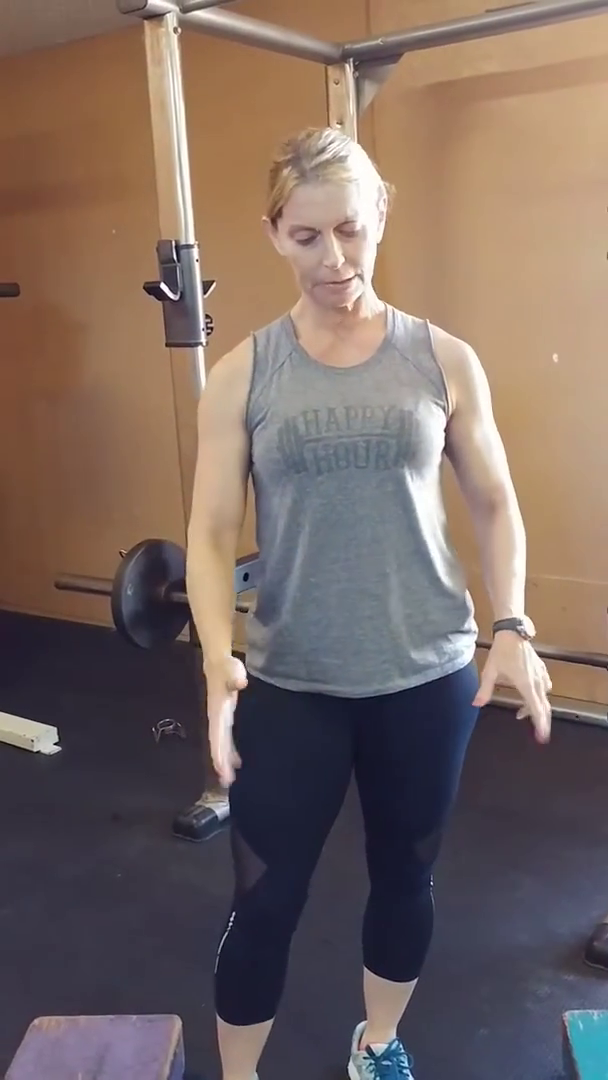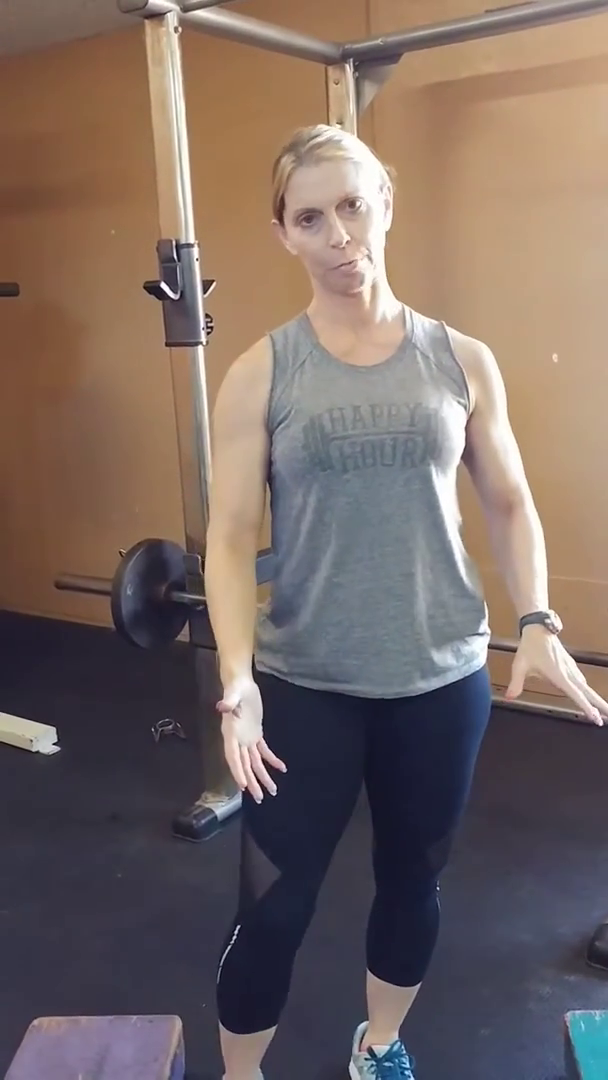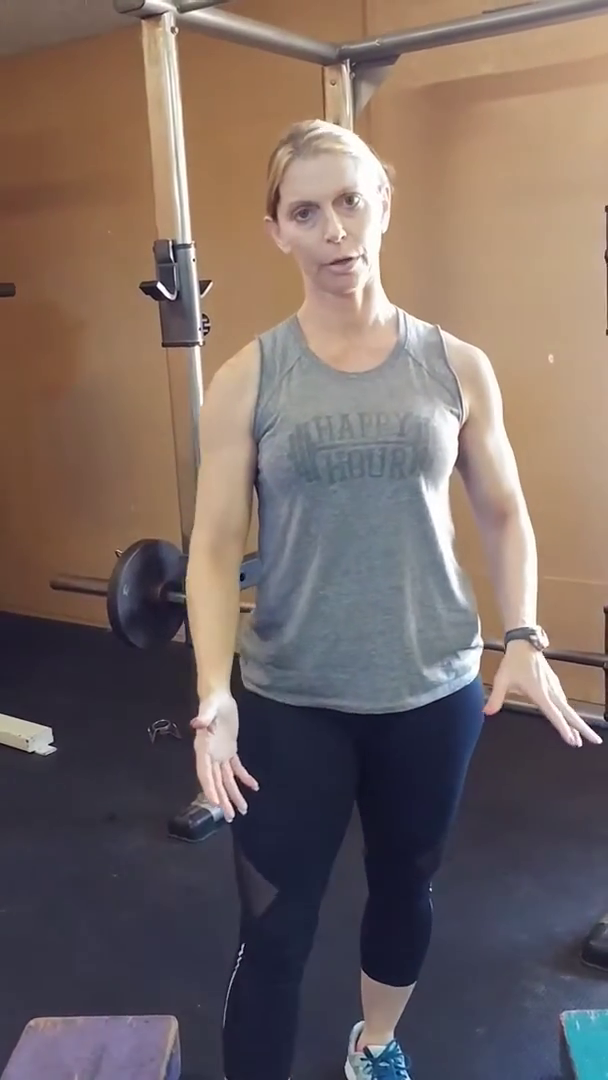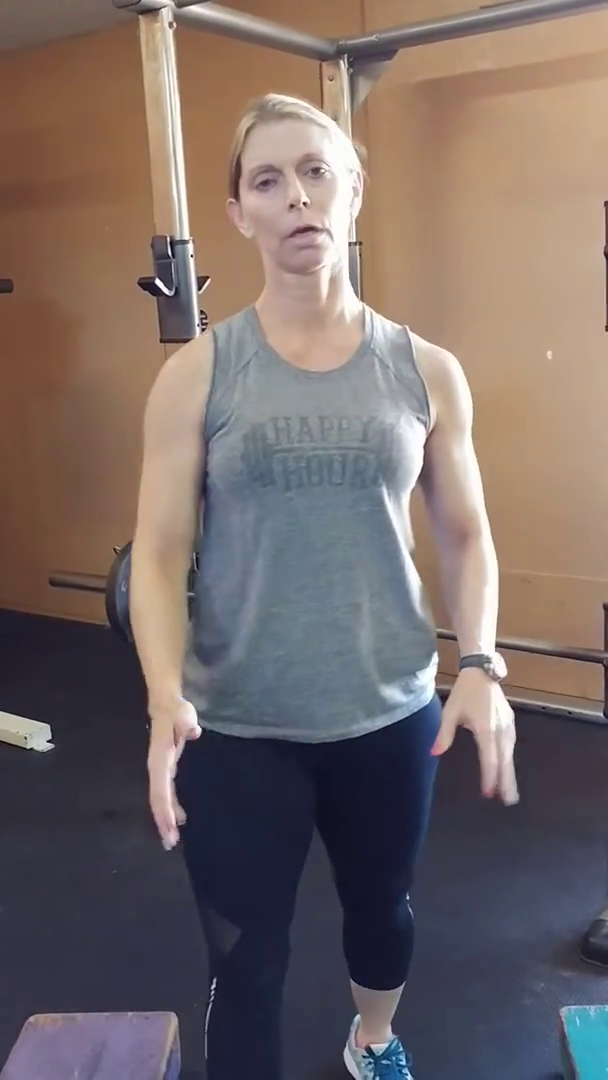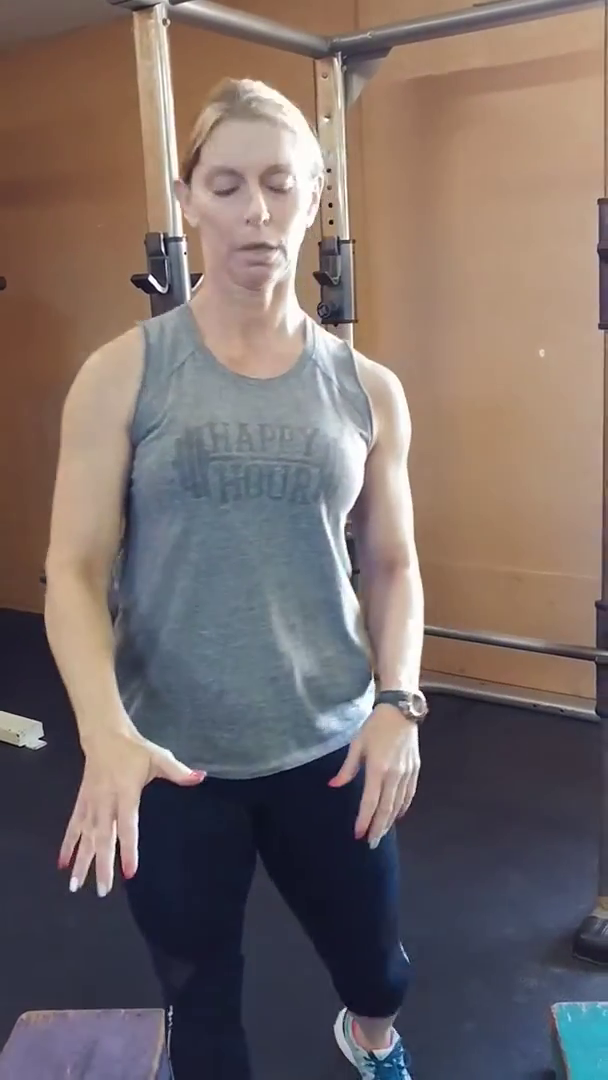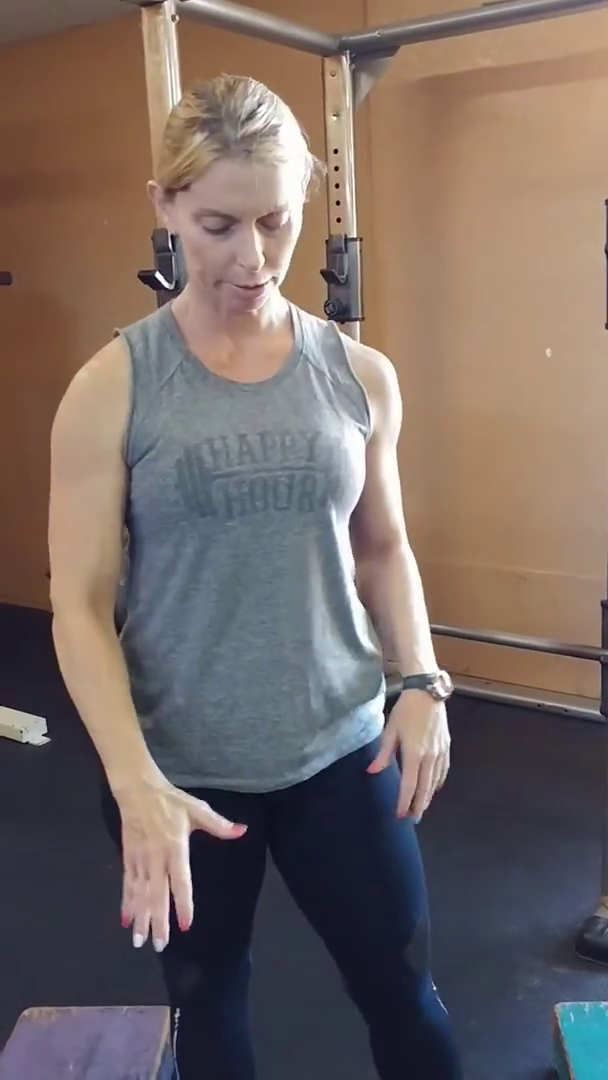
dt=0.4s
person 1, frame 1
left shoulder: (445, 360)
right shoulder: (244, 372)
left elbow: (494, 506)
right elbow: (211, 535)
left wrist: (510, 627)
right wrist: (217, 659)
left hip: (428, 675)
right hip: (290, 684)
left knee: (405, 875)
right knee: (265, 899)
person 1, frame 2
left shoulder: (461, 360)
right shoulder: (260, 374)
left elbow: (509, 505)
right elbow: (230, 539)
right wrist: (236, 675)
left hip: (441, 677)
right hip: (305, 683)
left knee: (412, 882)
right knee: (271, 909)
person 1, frame 3
left shoulder: (456, 367)
right shoulder: (247, 379)
left elbow: (504, 515)
right elbow: (214, 547)
left wrist: (522, 637)
right wrist: (212, 689)
left hip: (433, 689)
right hip: (290, 698)
left knee: (405, 887)
right knee: (275, 931)
person 1, frame 4
left shoulder: (427, 372)
right shoulder: (197, 374)
left elbow: (465, 534)
right elbow: (156, 556)
left wrist: (480, 667)
right wrist: (166, 699)
left hip: (390, 712)
right hip: (239, 726)
left knee: (383, 906)
right knee: (246, 964)
person 1, frame 5
left shoulder: (367, 390)
right shoulder: (122, 374)
left elbow: (392, 567)
right elbow: (73, 571)
left wrist: (398, 702)
right wrist: (106, 734)
left hip: (327, 745)
right hip: (167, 757)
left knee: (375, 963)
person 1, frame 6
left shoulder: (359, 374)
right shoulder: (111, 388)
right elbow: (79, 604)
left wrist: (419, 682)
right wrist: (139, 785)
left hip: (338, 750)
right hip: (181, 773)
left knee: (404, 996)
